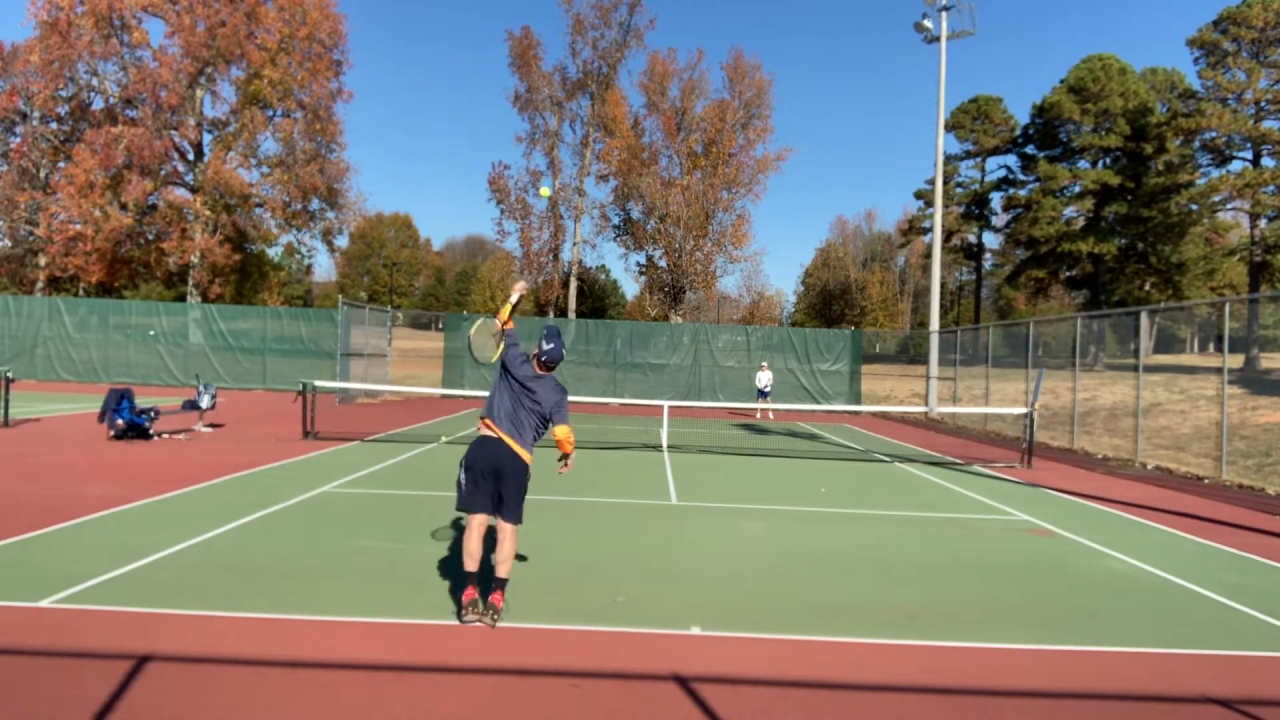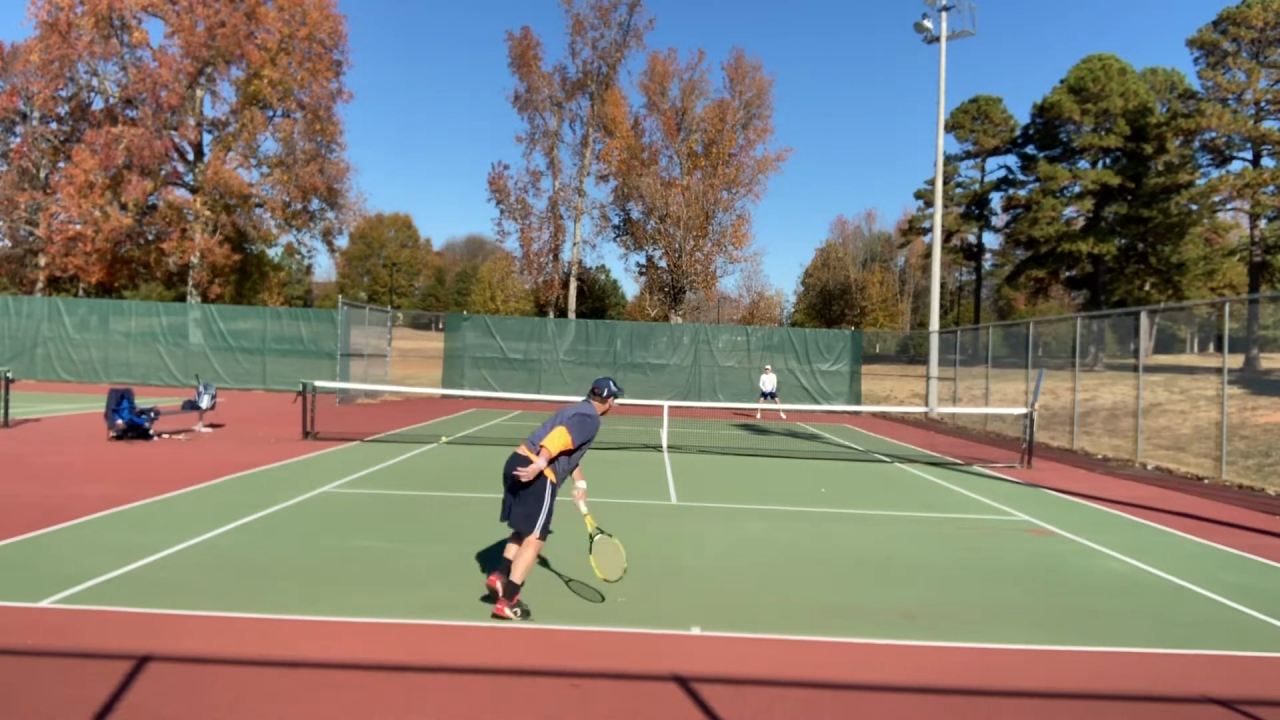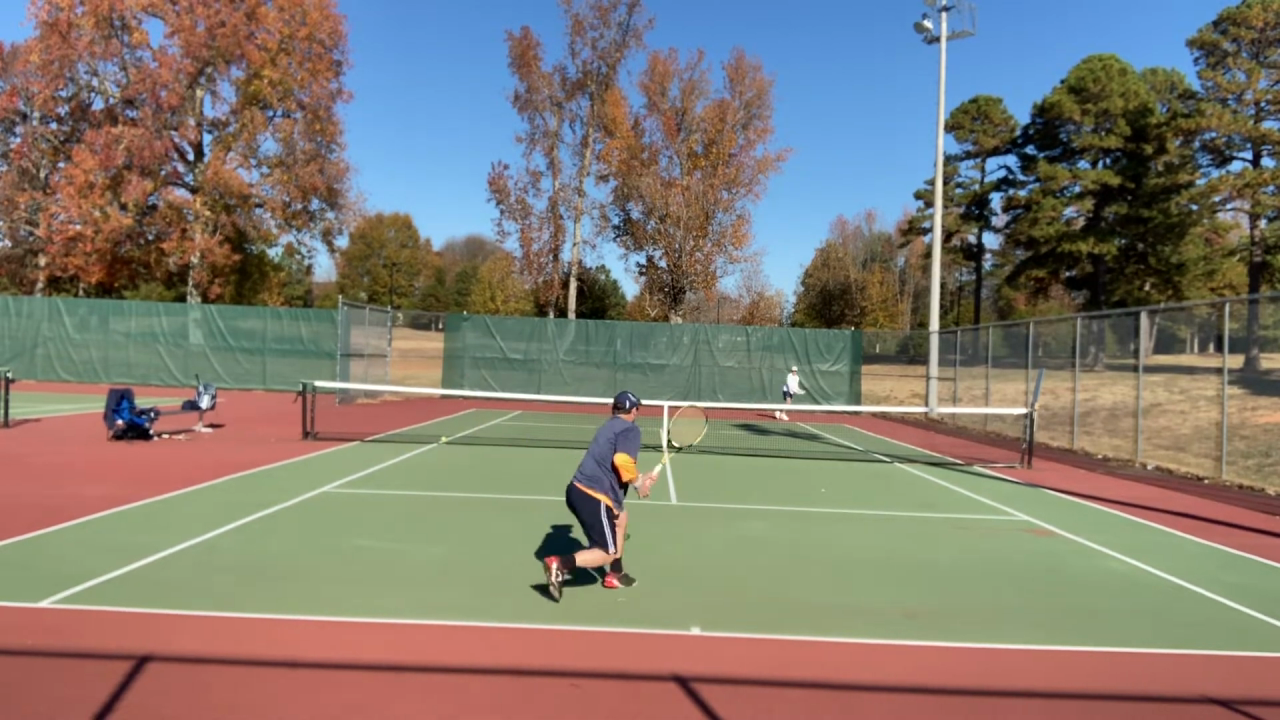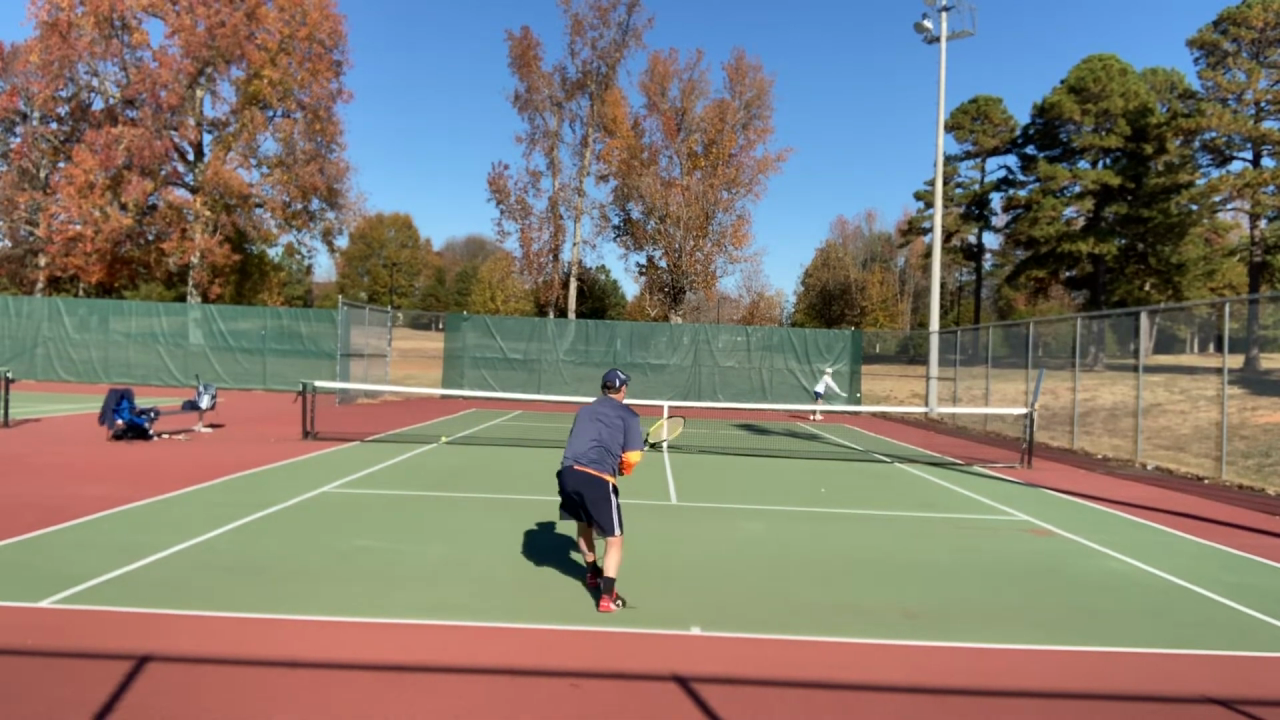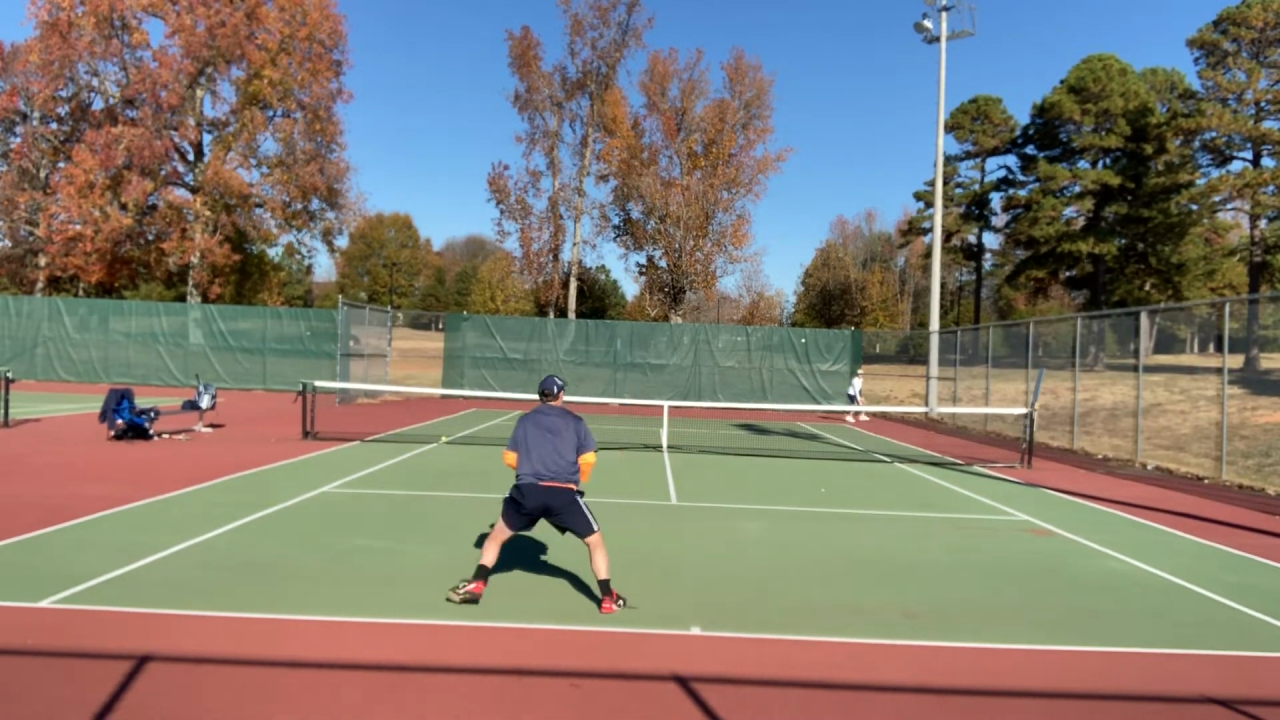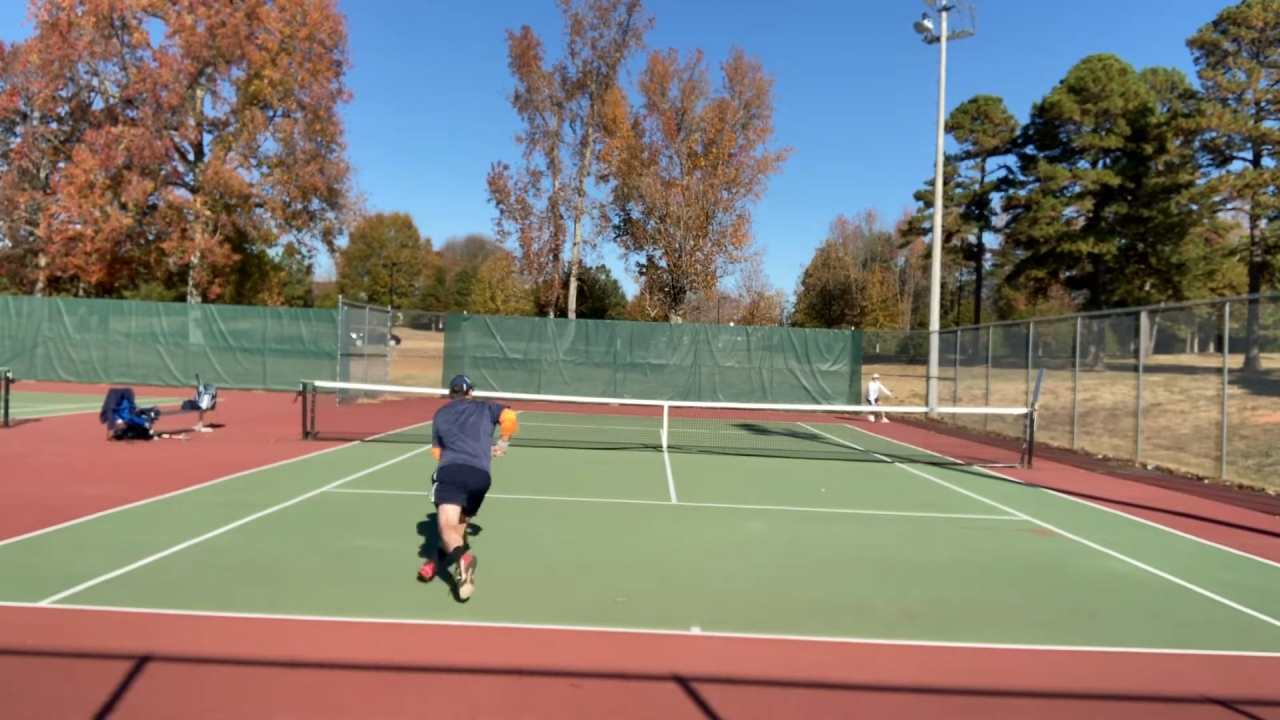
dt=0.4s
person 1, frame 1
left shoulder: (516, 362)
right shoulder: (557, 393)
left elbow: (505, 325)
right elbow: (563, 434)
left wrist: (513, 298)
right wrist: (568, 455)
left hip: (486, 447)
right hip: (517, 459)
left knee: (477, 521)
right knee: (507, 527)
left ankle: (471, 590)
right ankle: (497, 593)
person 1, frame 2
left shoulder: (575, 409)
right shoulder: (589, 420)
right elbow: (559, 439)
left wrist: (579, 483)
right wrist: (538, 465)
left hip: (517, 463)
right hip: (535, 474)
left knee: (523, 531)
right knee: (533, 540)
left ankle: (499, 577)
right ankle: (506, 600)
person 1, frame 3
left shoulder: (608, 427)
right shoulder: (629, 430)
right elbow: (623, 460)
left wrist: (641, 477)
right wrist: (638, 484)
left hip: (577, 490)
right hip: (592, 498)
left knee: (620, 520)
right knee: (606, 554)
left ankle: (615, 574)
right ankle: (559, 565)
person 1, frame 4
left shoulder: (585, 410)
right shoulder: (629, 416)
right elbow: (632, 457)
right wrist: (622, 469)
left hip: (568, 473)
right hip: (598, 481)
left knee: (585, 526)
right knee: (614, 540)
left ankle: (593, 573)
right ankle: (607, 597)
person 1, frame 5
left shoulder: (525, 420)
right shoulder: (575, 421)
left elbow: (510, 458)
right elbow: (588, 460)
right wrist: (577, 479)
left hip: (527, 490)
right hip: (563, 492)
left knee: (496, 537)
right knee: (595, 542)
left ankle: (476, 584)
right ankle: (608, 598)
person 1, frame 6
left shoulder: (440, 415)
right shoulder: (484, 407)
left elbow: (437, 452)
right elbow: (509, 416)
right wrist: (504, 441)
left hip: (451, 471)
right hip: (481, 475)
left knee: (448, 525)
right knee: (460, 524)
left ankle: (463, 561)
right ankle: (437, 563)
